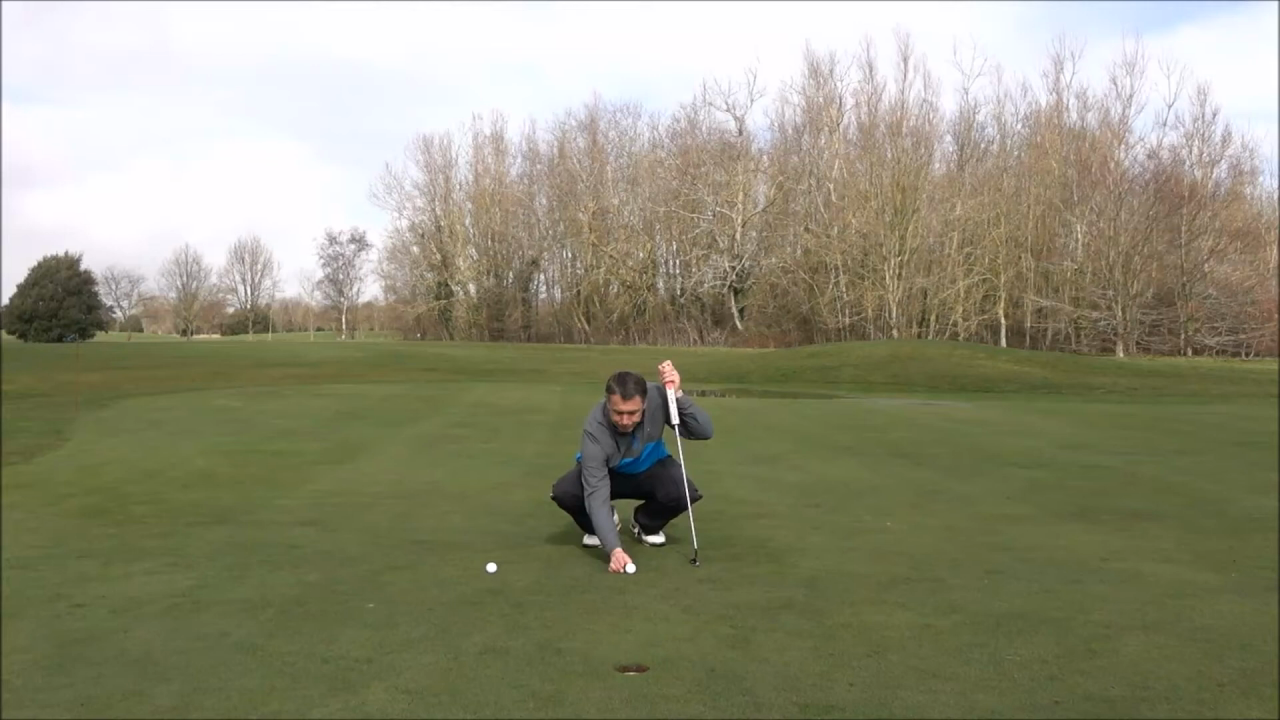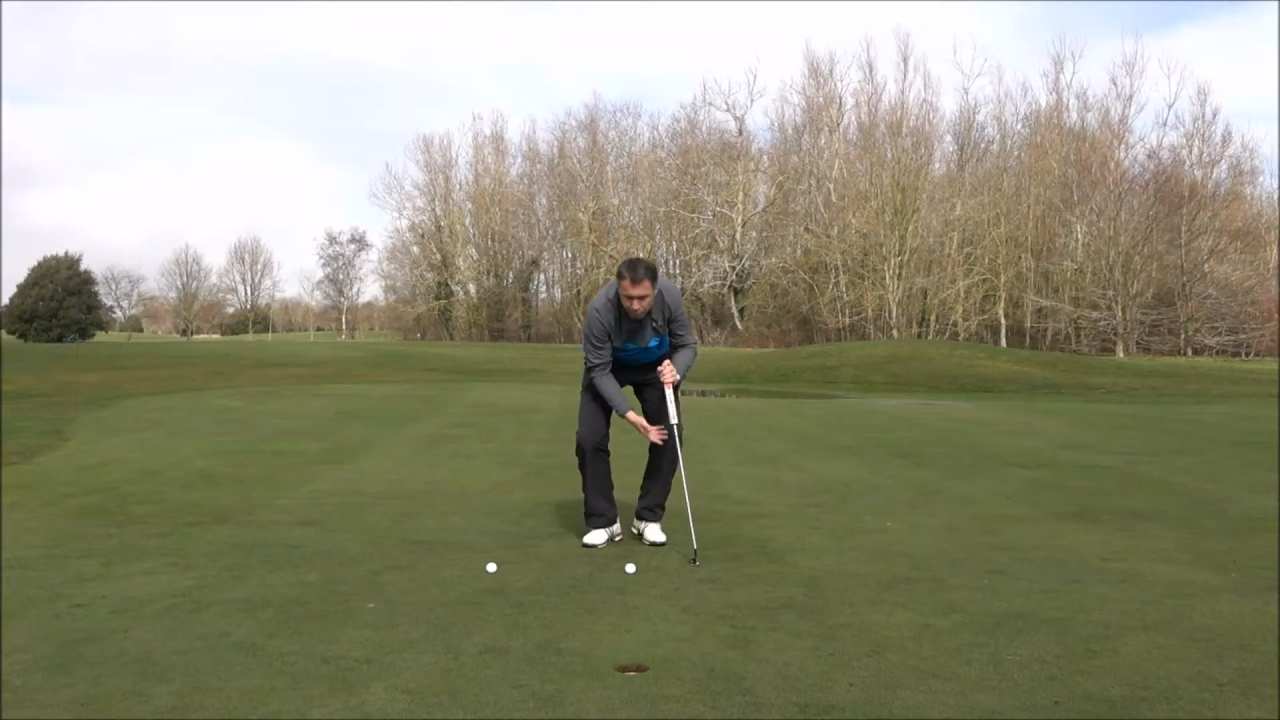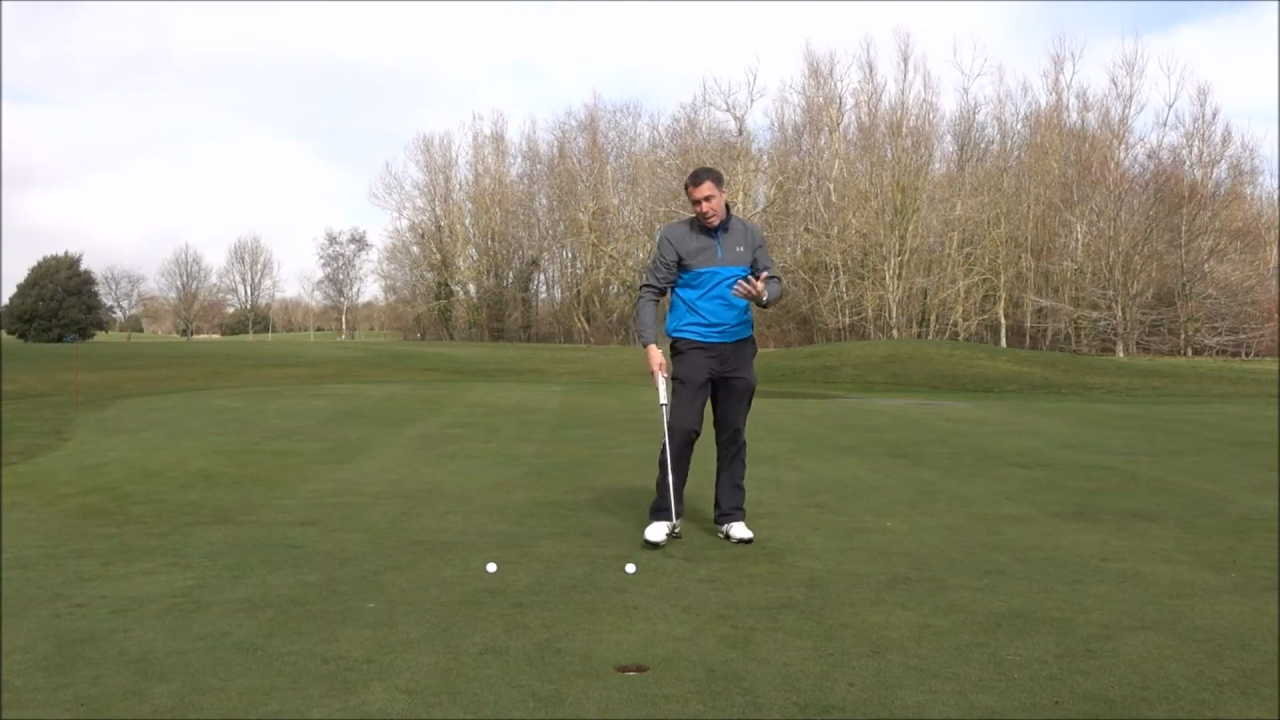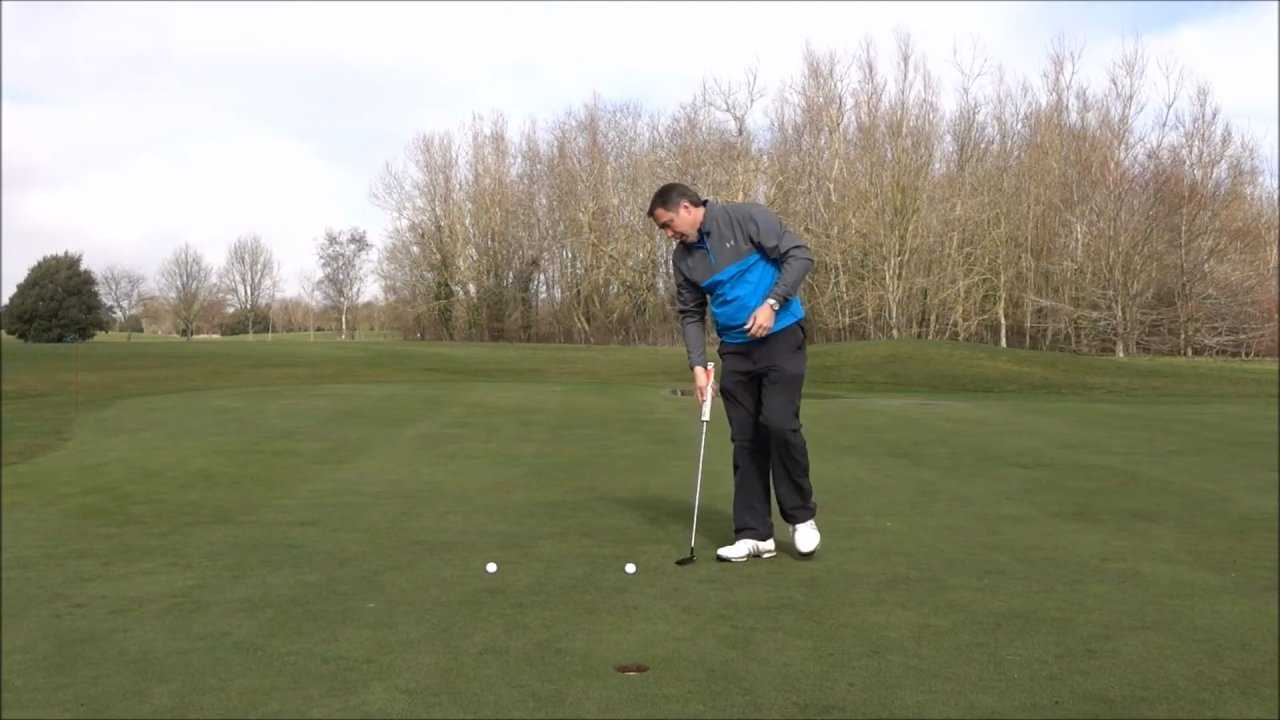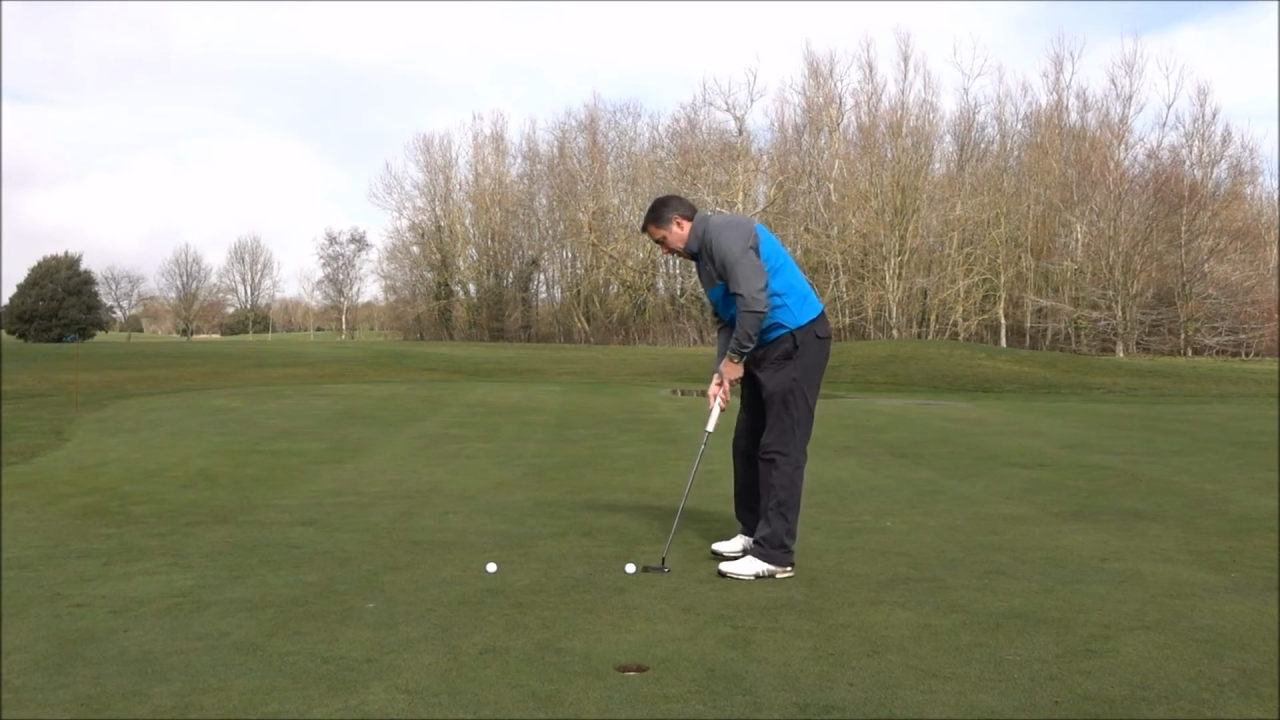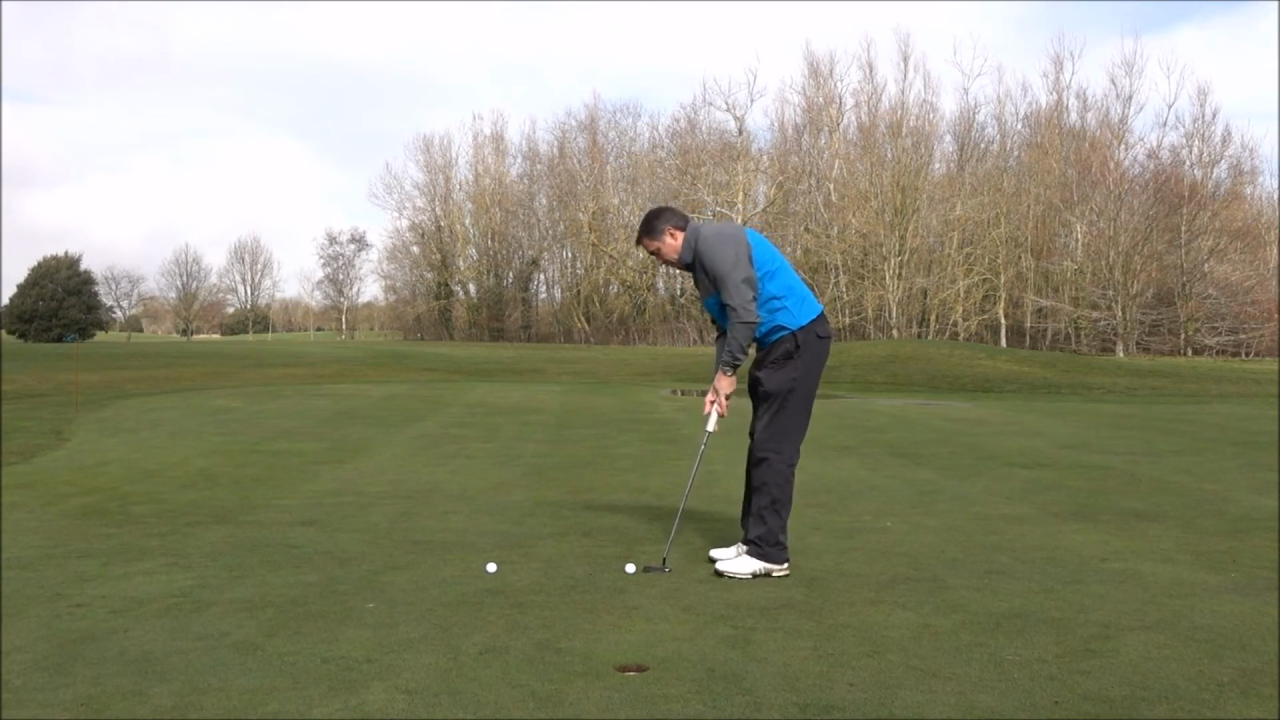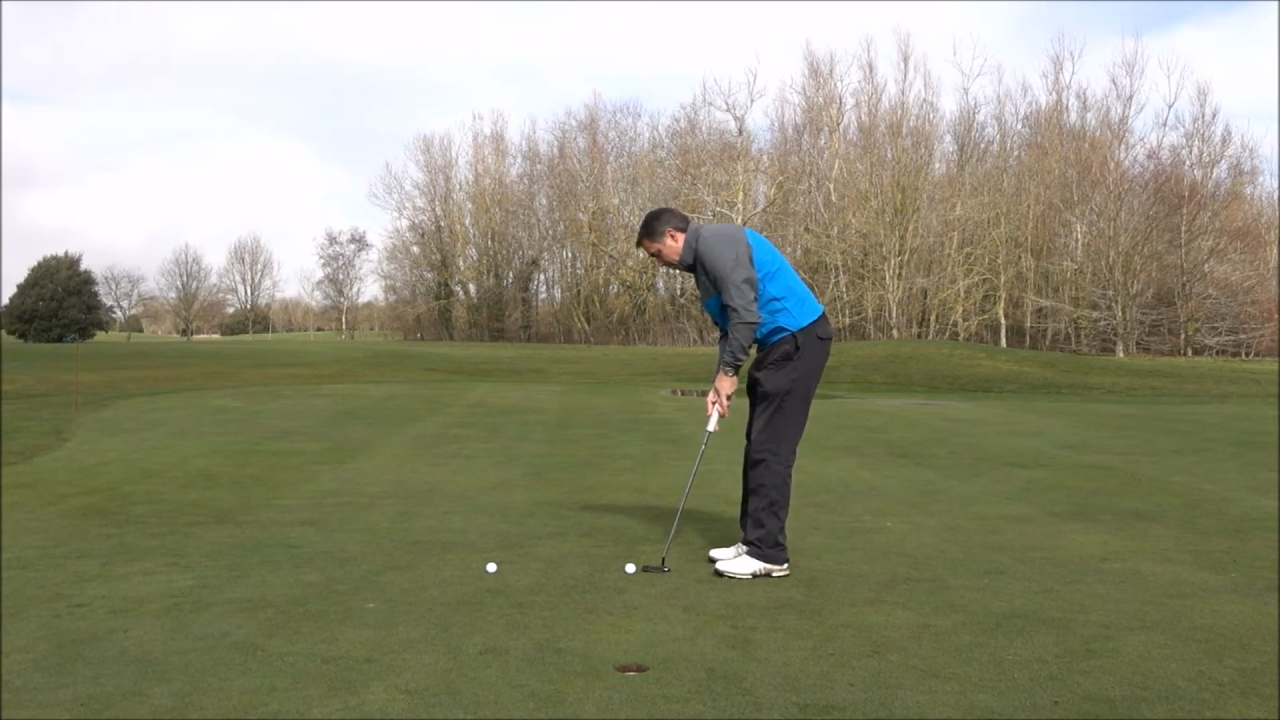
dt=0.7s
person 1, frame 1
left shoulder: (658, 397)
right shoulder: (596, 428)
left elbow: (704, 432)
right elbow: (596, 493)
left wrist: (678, 394)
right wrist: (614, 549)
left hip: (650, 468)
right hip: (606, 474)
left knee: (683, 494)
right knee: (564, 493)
left ankle: (646, 523)
right ankle: (601, 524)
person 1, frame 2
left shoulder: (670, 297)
right shoulder: (600, 311)
left elbow: (686, 346)
right elbow: (598, 369)
left wrist: (675, 371)
right wrist: (629, 416)
left hip: (653, 366)
right hip: (607, 370)
left knee: (667, 436)
right knee: (590, 439)
left ankle: (647, 518)
right ankle: (603, 521)
person 1, frame 3
left shoulder: (750, 234)
right shoulder: (674, 236)
left elbow: (772, 283)
right elbow: (649, 293)
left wrist: (762, 294)
right wrist: (650, 344)
left hip: (738, 347)
right hip: (691, 348)
left knee: (732, 435)
right knee: (683, 427)
left ankle: (730, 516)
right ankle: (664, 514)
person 1, frame 4
left shoulder: (746, 217)
right shoulder: (684, 257)
left elbow: (799, 254)
right elbow: (692, 316)
left wrist: (771, 304)
right wrist: (698, 366)
left hip: (782, 336)
right hip: (737, 347)
left knee: (780, 423)
right knee: (746, 438)
left ankle: (801, 515)
right ankle: (755, 534)
person 1, frame 5
left shoulder: (724, 233)
right shoulder: (705, 255)
left elbow: (753, 301)
right elbow: (729, 318)
left wrist: (735, 358)
right wrist: (720, 372)
left hip: (796, 339)
right hip: (772, 343)
left knee: (780, 447)
right knee: (748, 442)
left ankle: (774, 555)
right ankle: (753, 532)
person 1, frame 6
left shoulder: (715, 242)
right shoulder: (700, 261)
left elbow: (745, 312)
right elbow: (727, 323)
left wrist: (727, 371)
right wrist: (719, 381)
left hip: (797, 337)
right hip: (781, 341)
left knee: (774, 447)
right knee: (762, 444)
left ankle: (769, 553)
right ankle: (756, 541)
person 1, frame 7
left shoulder: (714, 242)
right shoulder: (703, 259)
left elbow: (746, 313)
right elbow: (731, 322)
left wrist: (728, 372)
right wrist: (721, 381)
left hip: (797, 338)
right hip: (782, 341)
left knee: (770, 448)
right knee: (759, 445)
left ankle: (769, 553)
right ankle: (755, 541)
